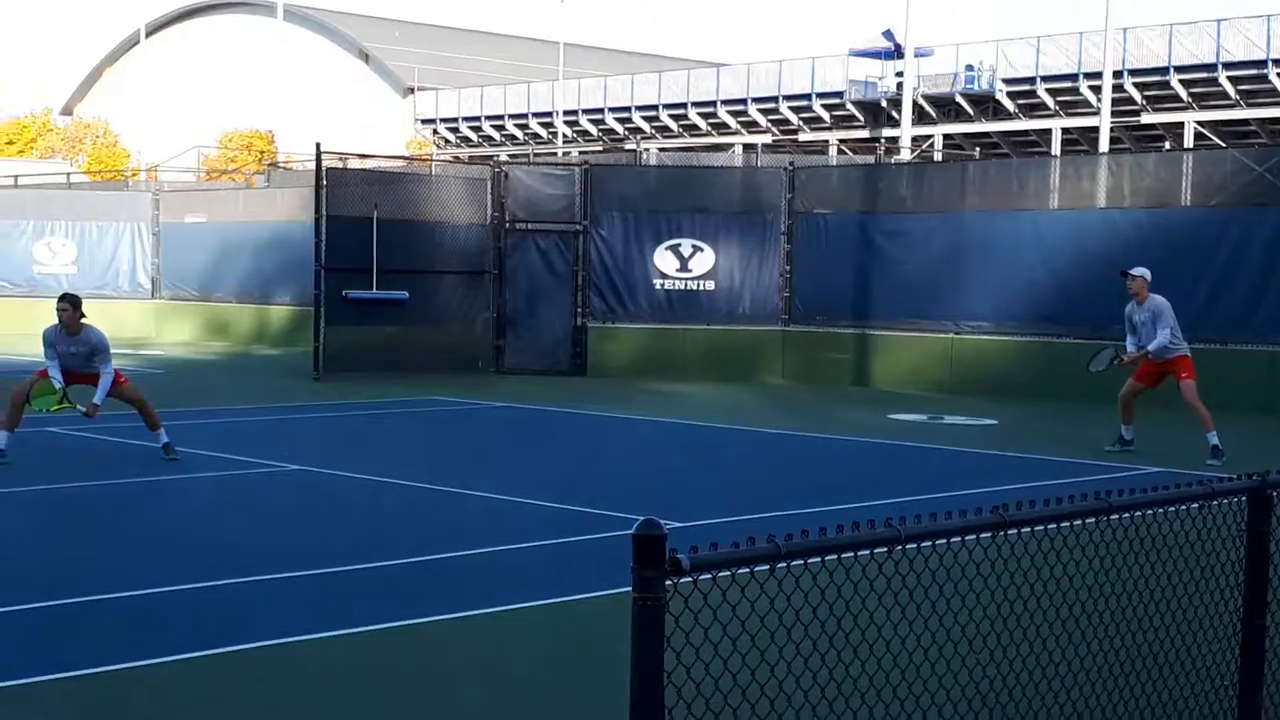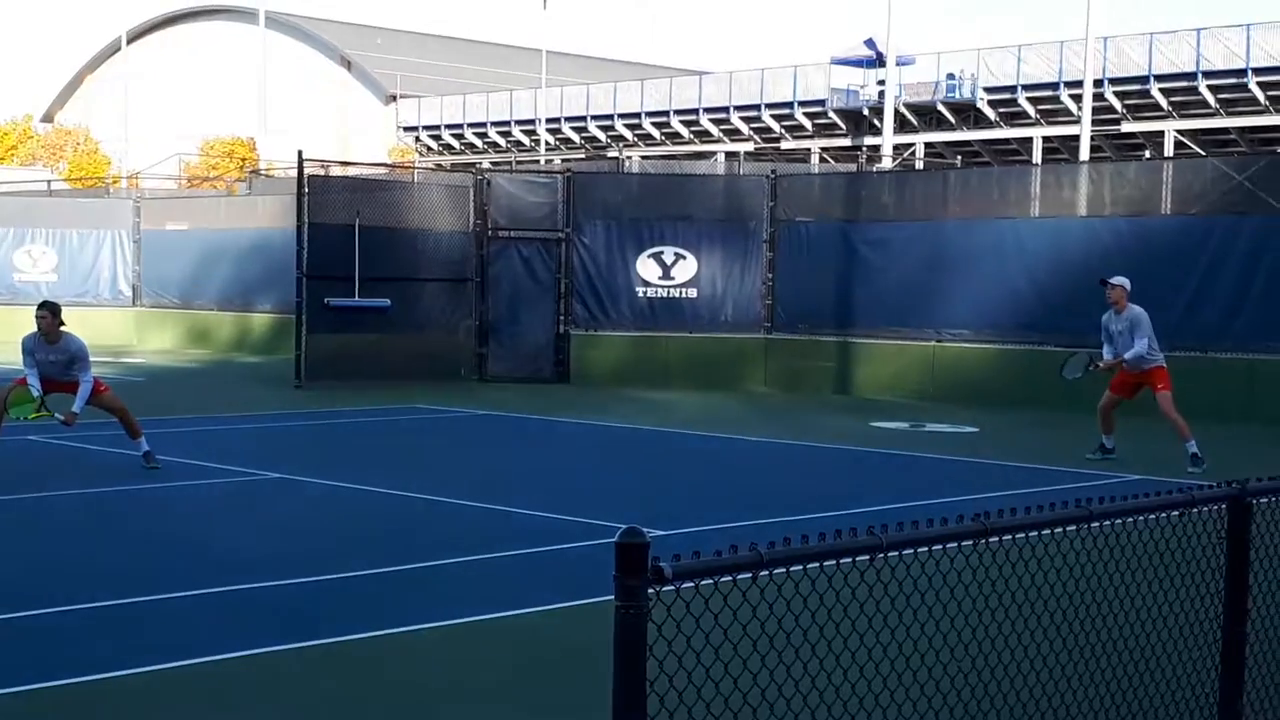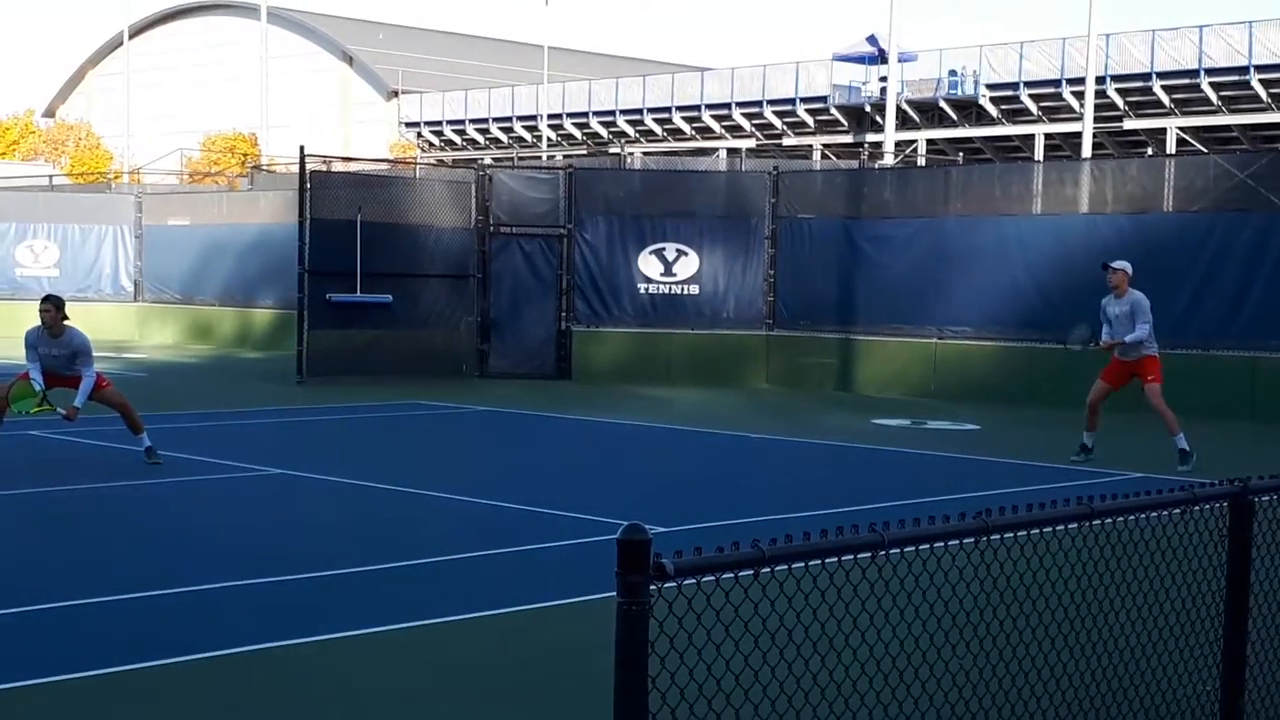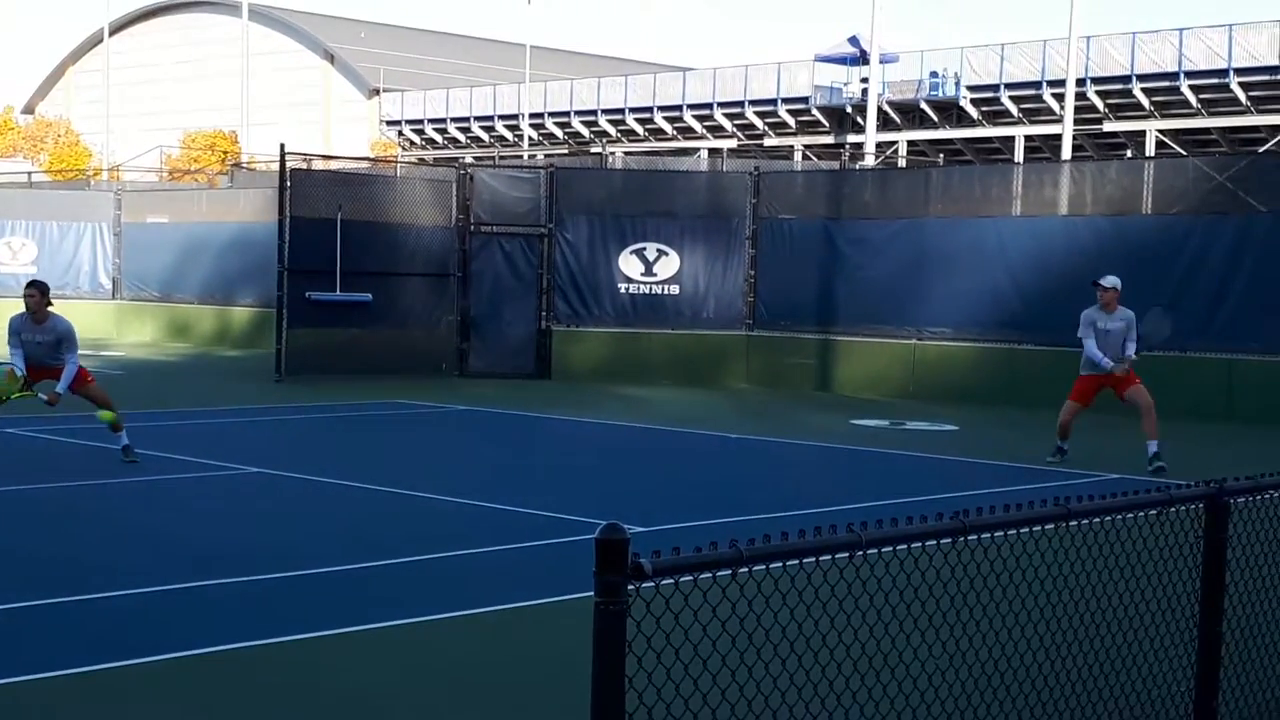
dt=0.3s
person 1, frame 1
left shoulder: (1159, 304)
right shoulder: (1130, 310)
left elbow: (1163, 338)
right elbow: (1131, 336)
left wrist: (1140, 355)
right wrist: (1130, 354)
left hip: (1177, 356)
right hip: (1154, 360)
left knee: (1192, 399)
right knee: (1124, 396)
left ankle: (1216, 448)
right ankle: (1126, 439)
person 1, frame 2
left shoulder: (1137, 314)
right shoulder: (1106, 319)
left elbow: (1141, 348)
right elbow: (1108, 345)
left wrist: (1116, 362)
right wrist: (1107, 361)
left hip: (1153, 367)
right hip: (1129, 370)
left knee: (1168, 411)
right knee: (1103, 407)
left ankle: (1195, 456)
right ankle: (1108, 447)
person 1, frame 3
left shoulder: (1138, 300)
right shoulder: (1106, 303)
left elbow: (1142, 333)
left wrist: (1116, 342)
right wrist: (1105, 341)
left hip: (1146, 357)
right hip: (1121, 359)
left knee: (1157, 404)
right knee: (1092, 401)
left ankle: (1184, 451)
right ankle: (1087, 446)
person 1, frame 4
left shoulder: (1128, 316)
right shoulder: (1088, 316)
left elbow: (1131, 344)
right elbow: (1089, 348)
left wrist: (1128, 361)
right wrist: (1110, 366)
left hip: (1121, 371)
right hip: (1091, 373)
left knee: (1147, 404)
right knee: (1064, 420)
left ankle: (1154, 456)
right ankle: (1062, 448)
person 2, frame 1
left shoulder: (96, 338)
right shoulder: (50, 334)
left elbow: (107, 372)
right elbow: (53, 365)
left wrist: (96, 403)
right wrist: (58, 388)
left hip: (96, 372)
right hip: (63, 372)
left knee: (138, 400)
right knee: (19, 395)
left ankle: (164, 442)
person 2, frame 2
left shoulder: (75, 346)
right shoulder: (28, 342)
left elbow: (86, 380)
right elbow: (31, 373)
left wrist: (75, 411)
right wrist: (36, 397)
left hip: (76, 380)
right hip: (42, 380)
left knee: (119, 409)
left ankle: (145, 450)
person 2, frame 3
left shoulder: (79, 340)
right shoulder: (32, 336)
left elbow: (88, 375)
right elbow: (33, 367)
left wrist: (76, 406)
left hip: (78, 375)
right hip: (45, 375)
left knee: (122, 404)
left ankle: (147, 446)
person 2, frame 4
left shoulder: (63, 327)
right shoulder: (16, 323)
left elbow: (72, 361)
right elbow: (16, 353)
left wrist: (59, 391)
right wrist: (20, 376)
left hip: (63, 366)
right hip: (31, 367)
left knee: (105, 401)
left ankle: (124, 444)
